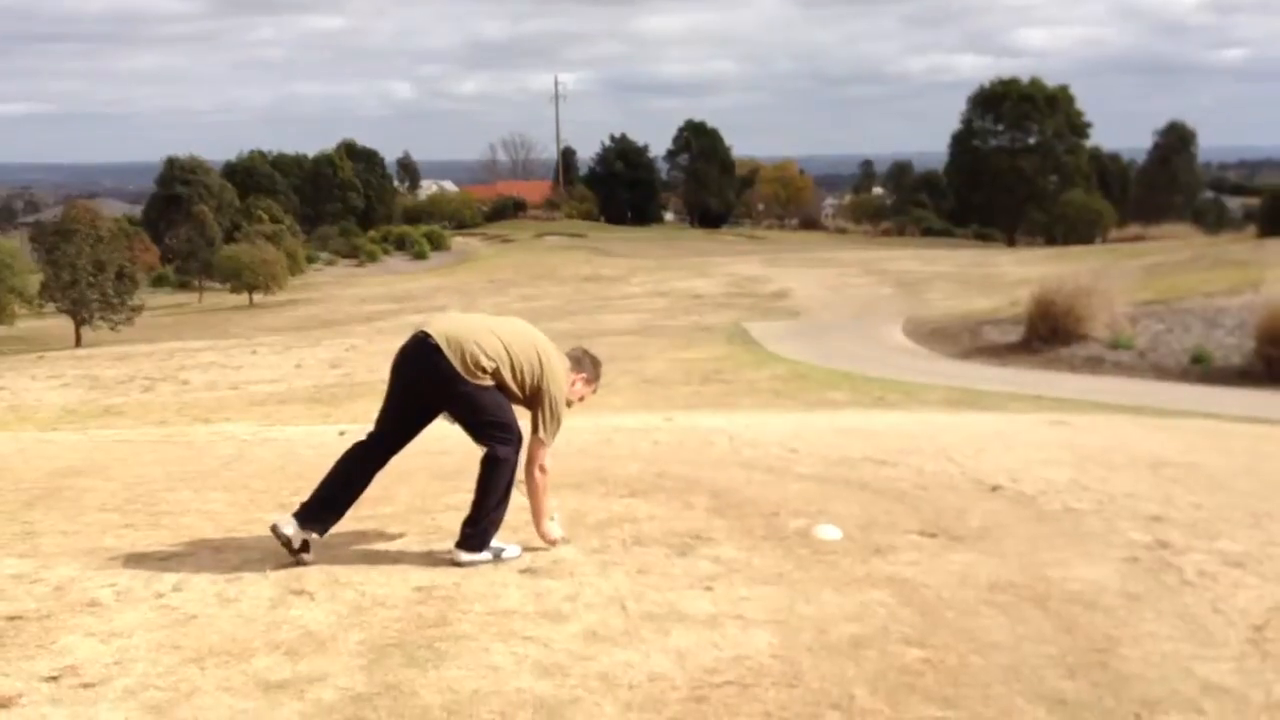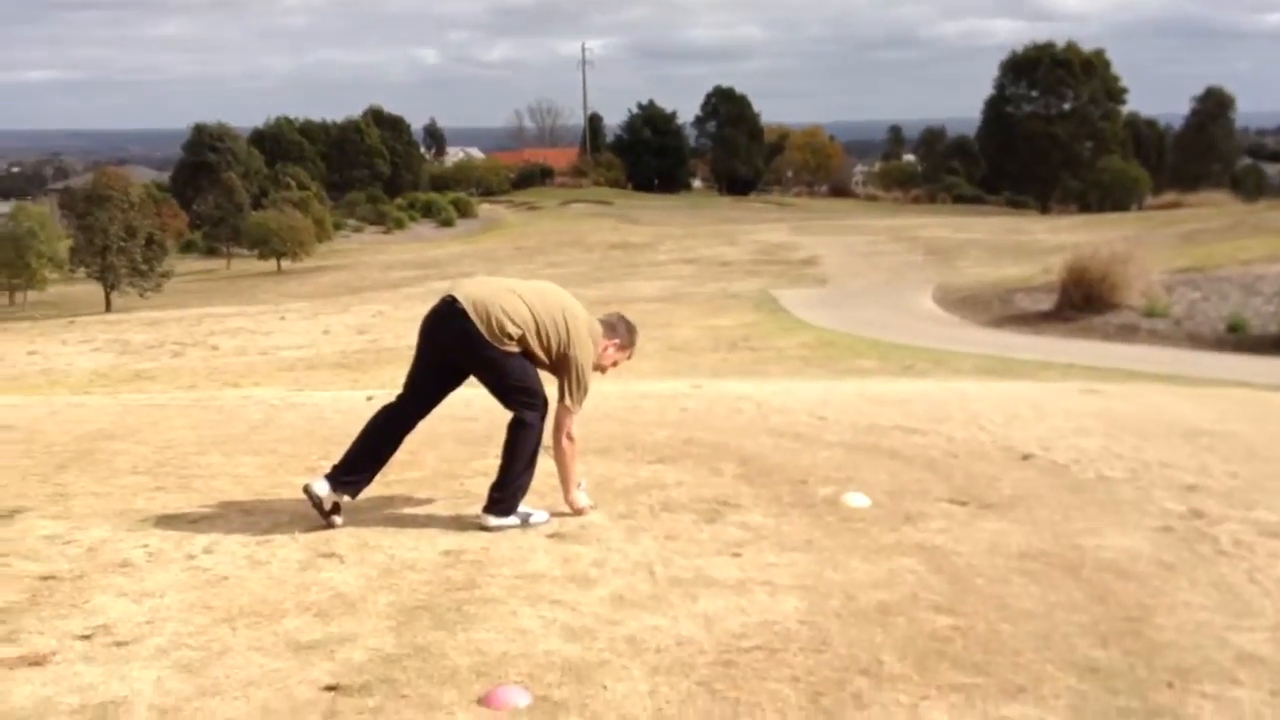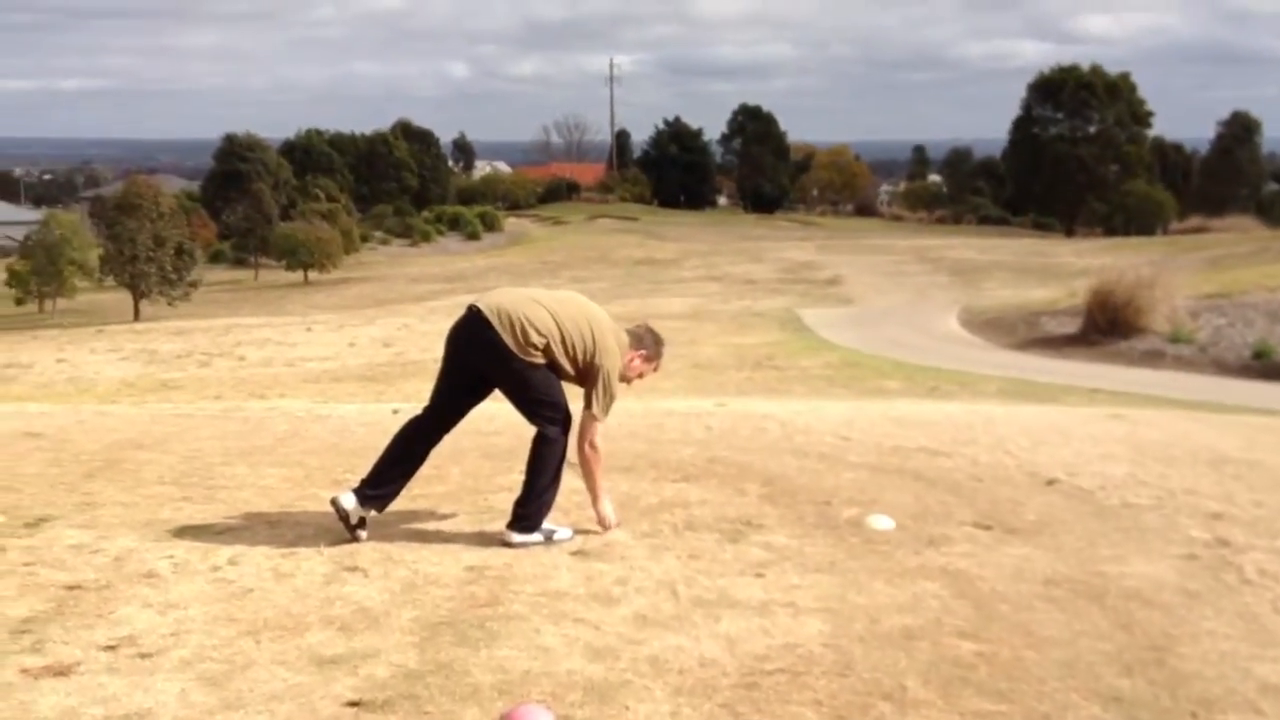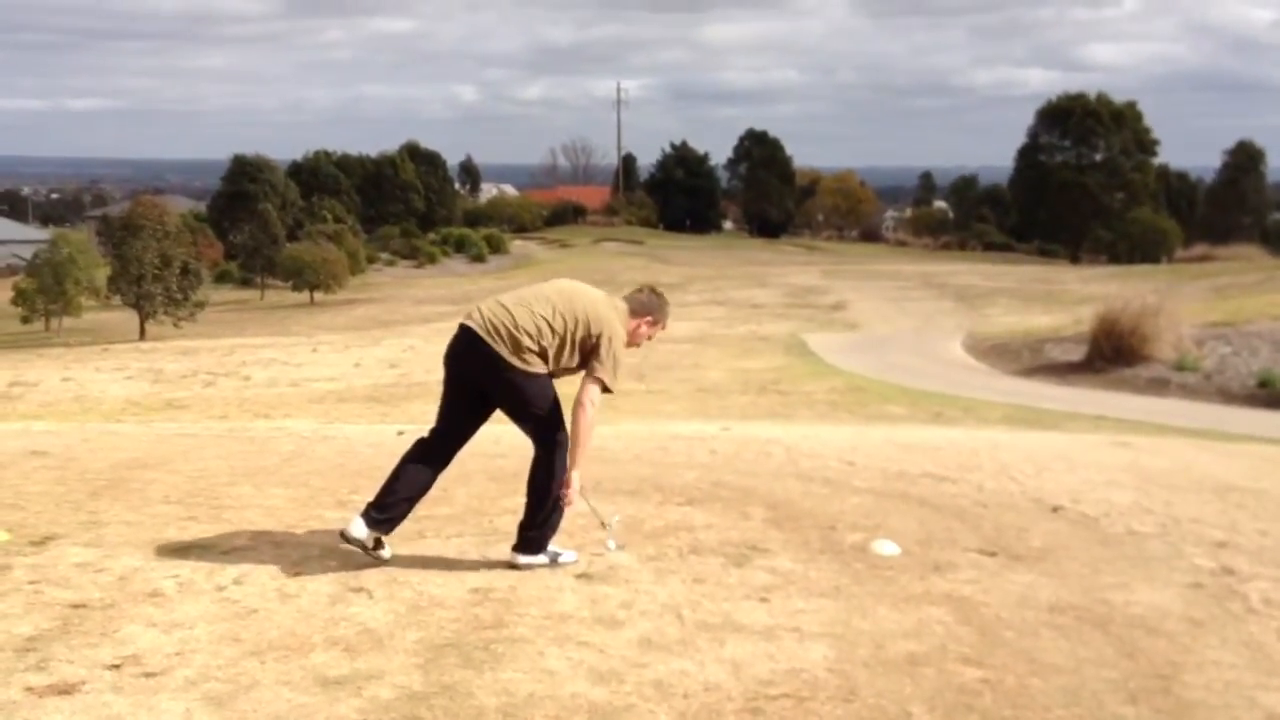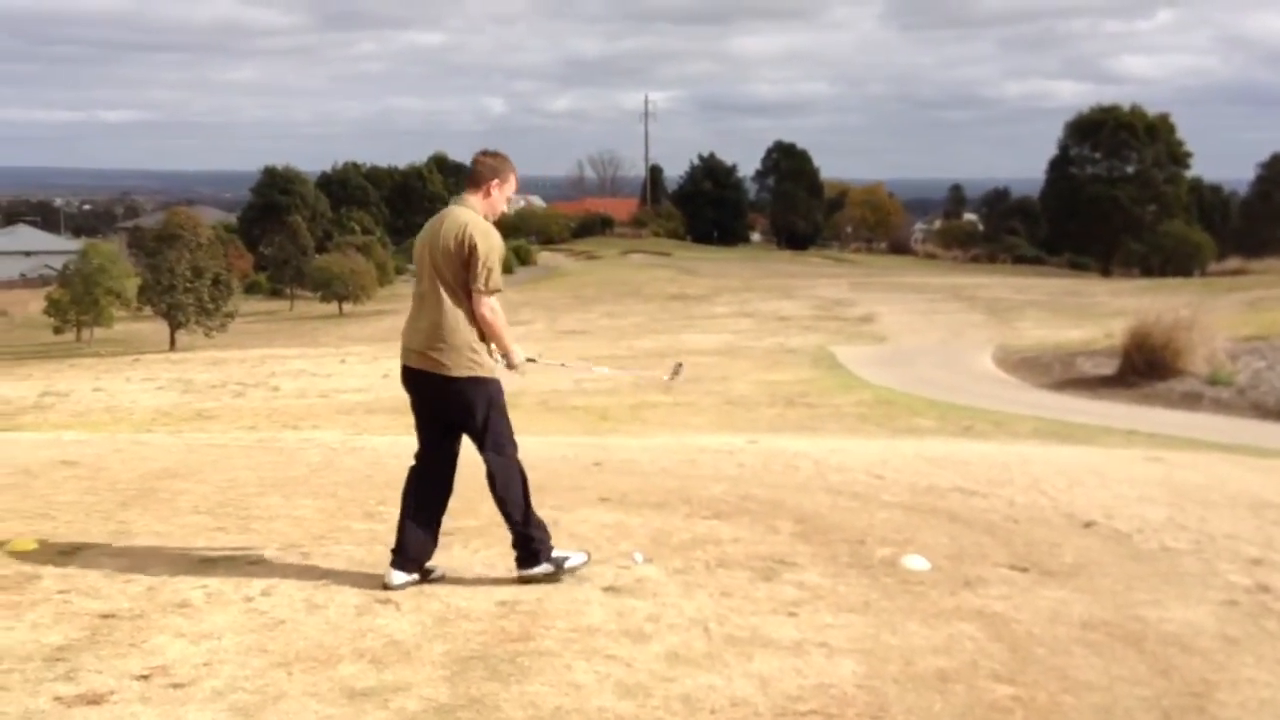
dt=0.7s
person 1, frame 1
left shoulder: (537, 349)
right shoulder: (555, 380)
left elbow: (457, 319)
right elbow: (537, 465)
right wrist: (544, 524)
left hip: (420, 346)
right hip: (459, 363)
left knee: (380, 442)
right knee: (505, 444)
left ankle: (301, 525)
right ankle: (475, 545)
person 1, frame 2
left shoulder: (573, 319)
right shoulder: (583, 346)
right elbow: (564, 433)
right wrist: (572, 492)
left hip: (450, 308)
right hip: (484, 326)
left knee: (409, 405)
right knee: (531, 409)
left ankle: (334, 487)
right ankle: (502, 509)
person 1, frame 3
left shoulder: (601, 330)
right shoulder: (610, 357)
right elbow: (588, 442)
right wrist: (600, 501)
left hip: (475, 322)
right hip: (511, 338)
left knee: (435, 418)
right knee: (555, 425)
left ankle: (361, 500)
right ankle: (527, 526)
person 1, frame 4
left shoulder: (592, 303)
right shoulder: (611, 330)
right elbow: (586, 404)
right wrist: (574, 470)
left hip: (471, 335)
right hip: (510, 351)
left knee: (442, 440)
right knee: (552, 440)
left ankle: (371, 523)
right ankle: (533, 547)
person 1, frame 5
left shoulder: (431, 228)
right shoulder: (482, 233)
right elbow: (484, 308)
left wrist: (492, 347)
right wrist: (509, 350)
left hip: (418, 362)
right hip: (463, 367)
left knee: (432, 462)
right knee: (502, 457)
left ankle: (406, 563)
right ankle: (533, 554)
